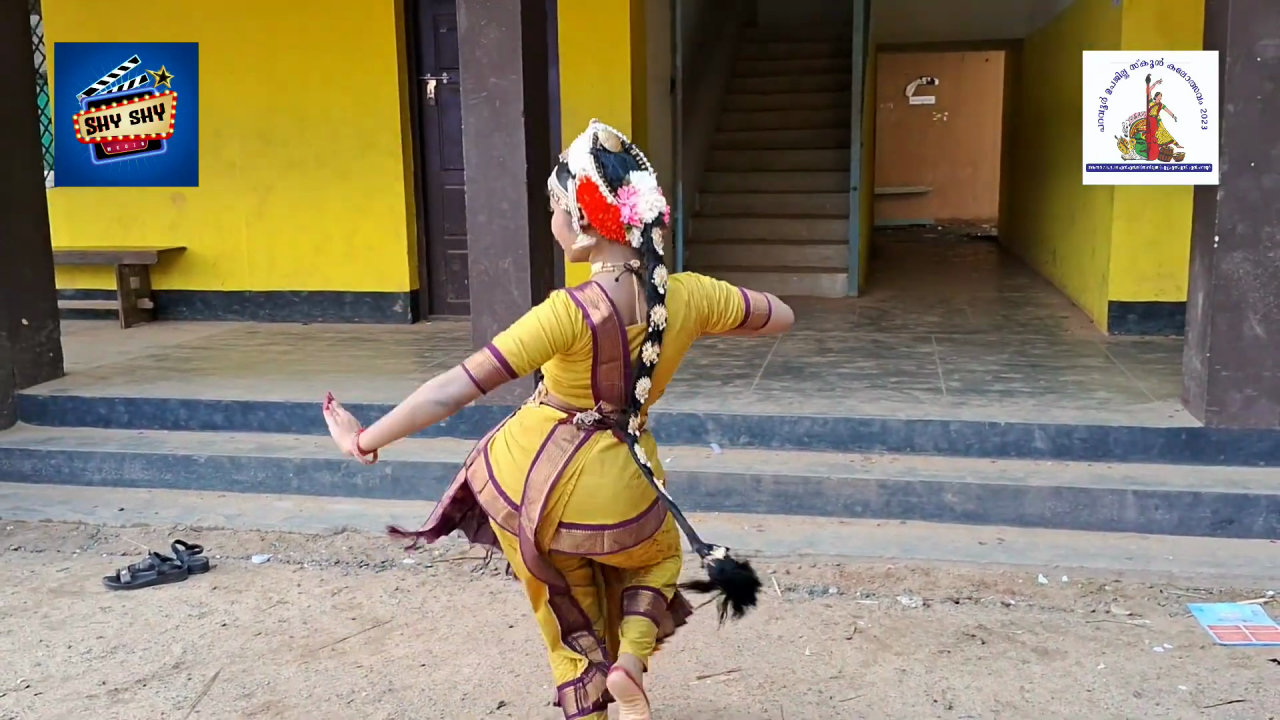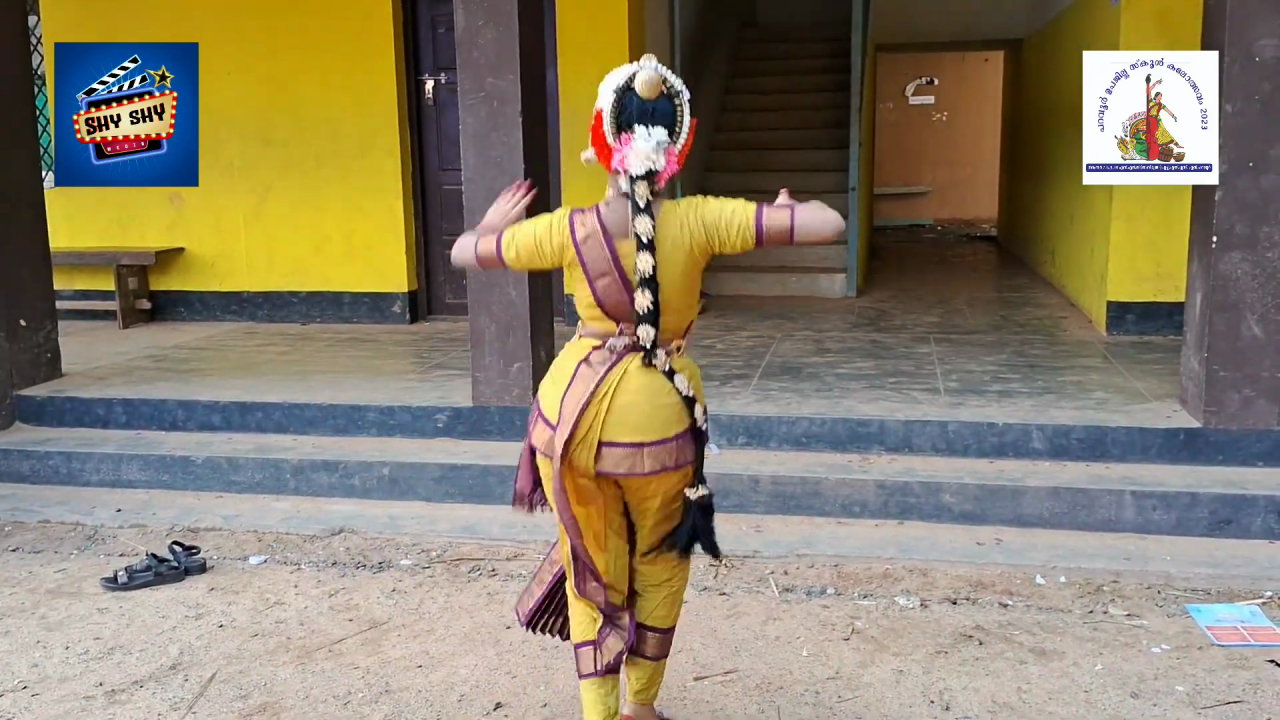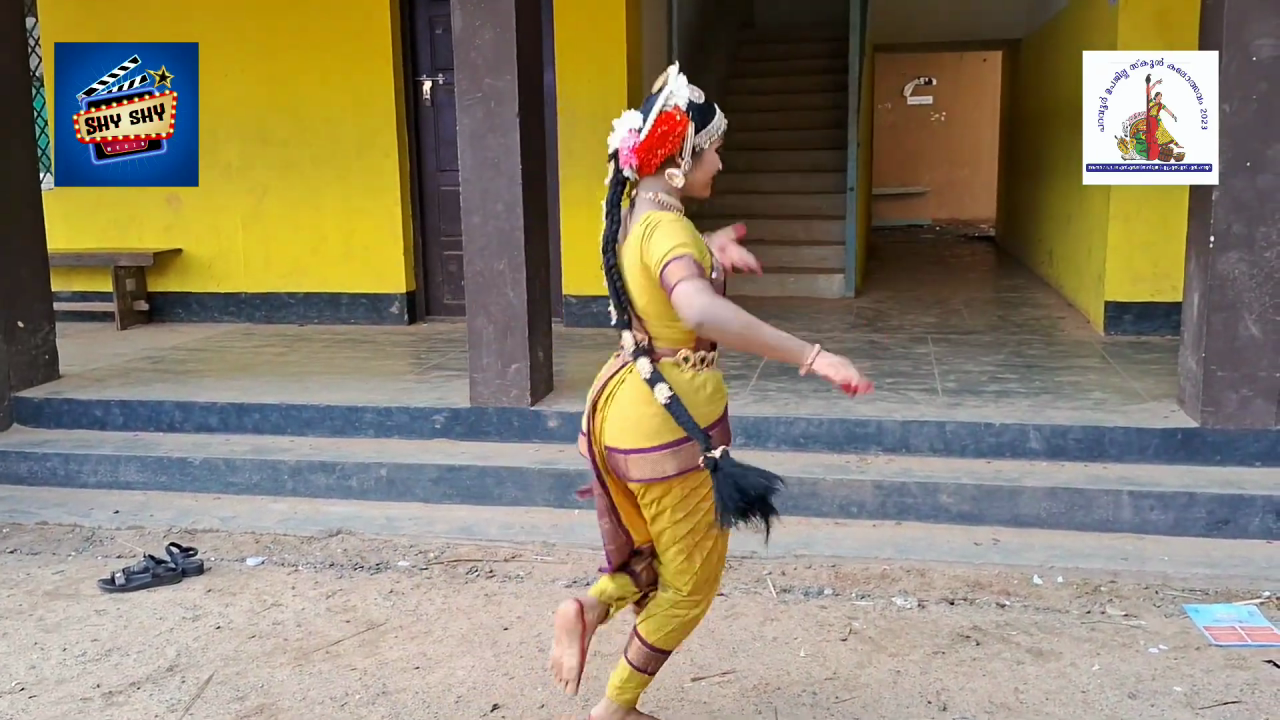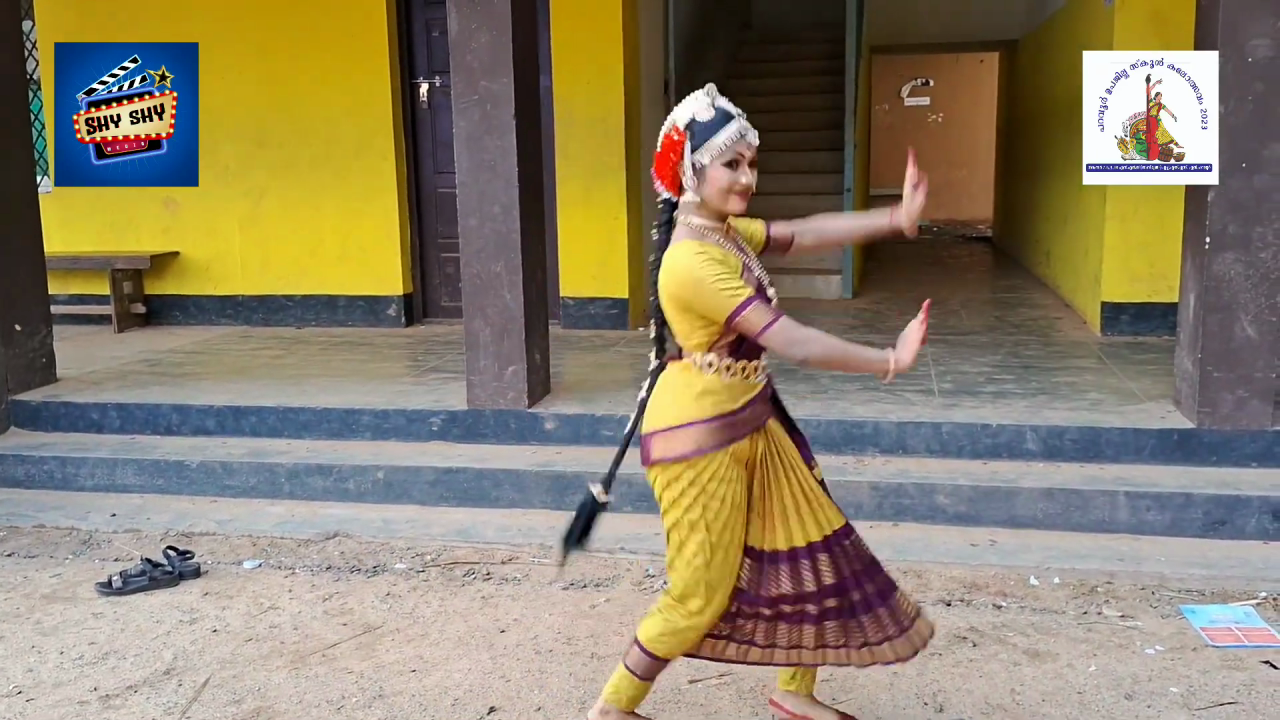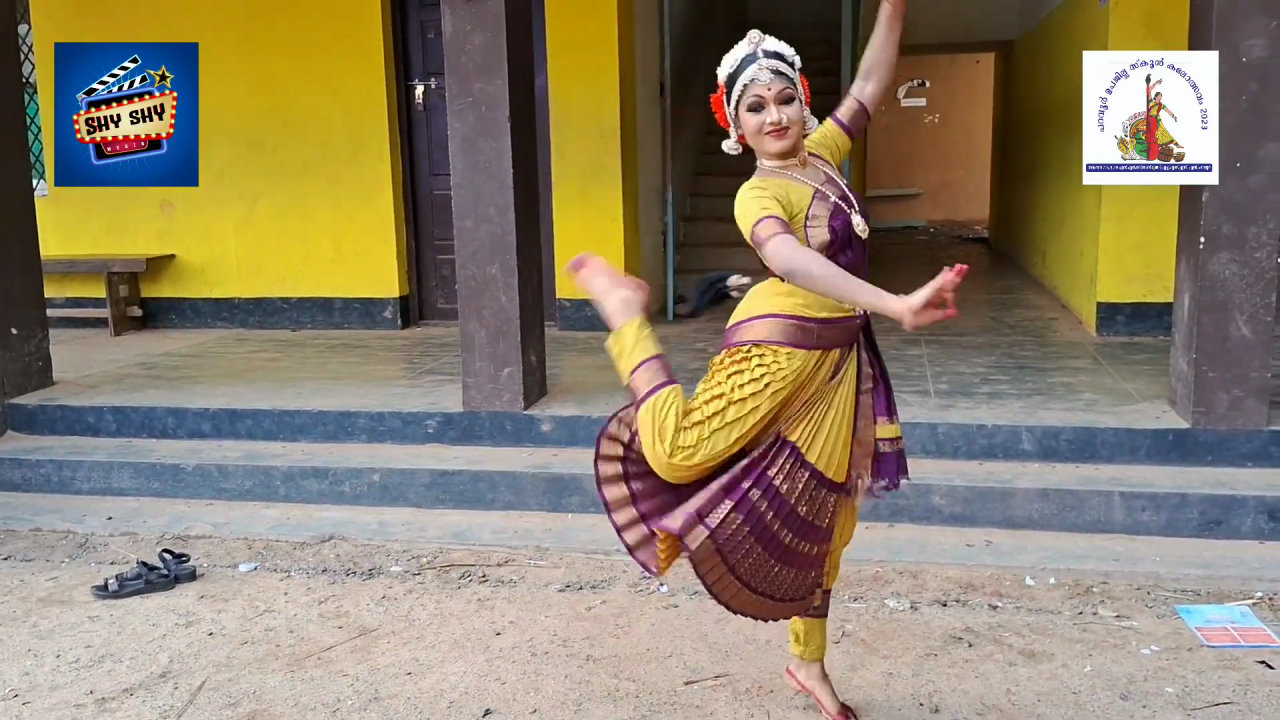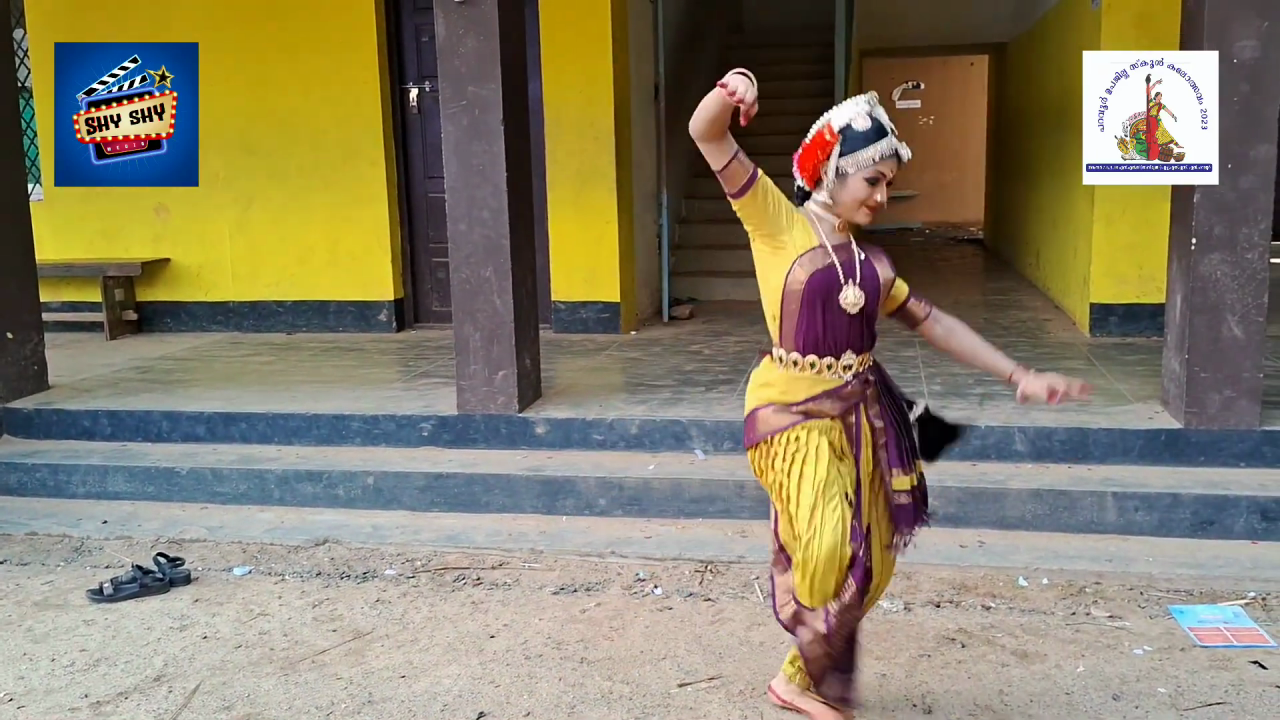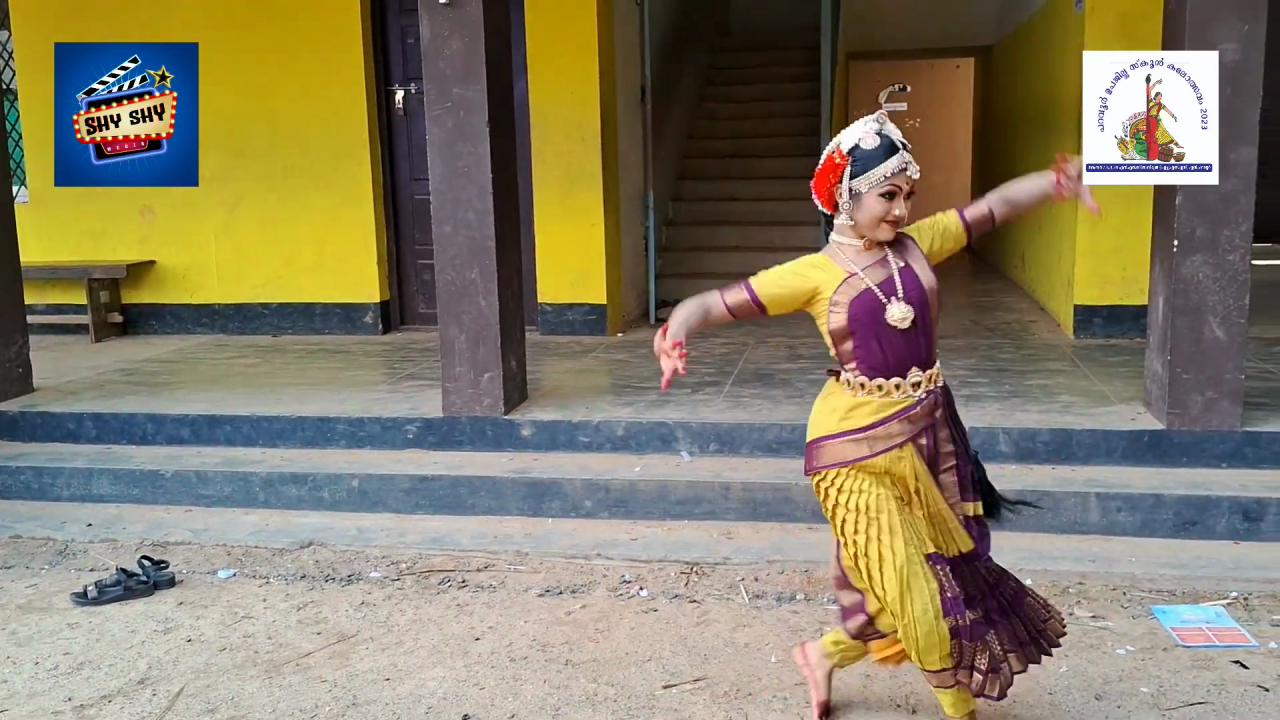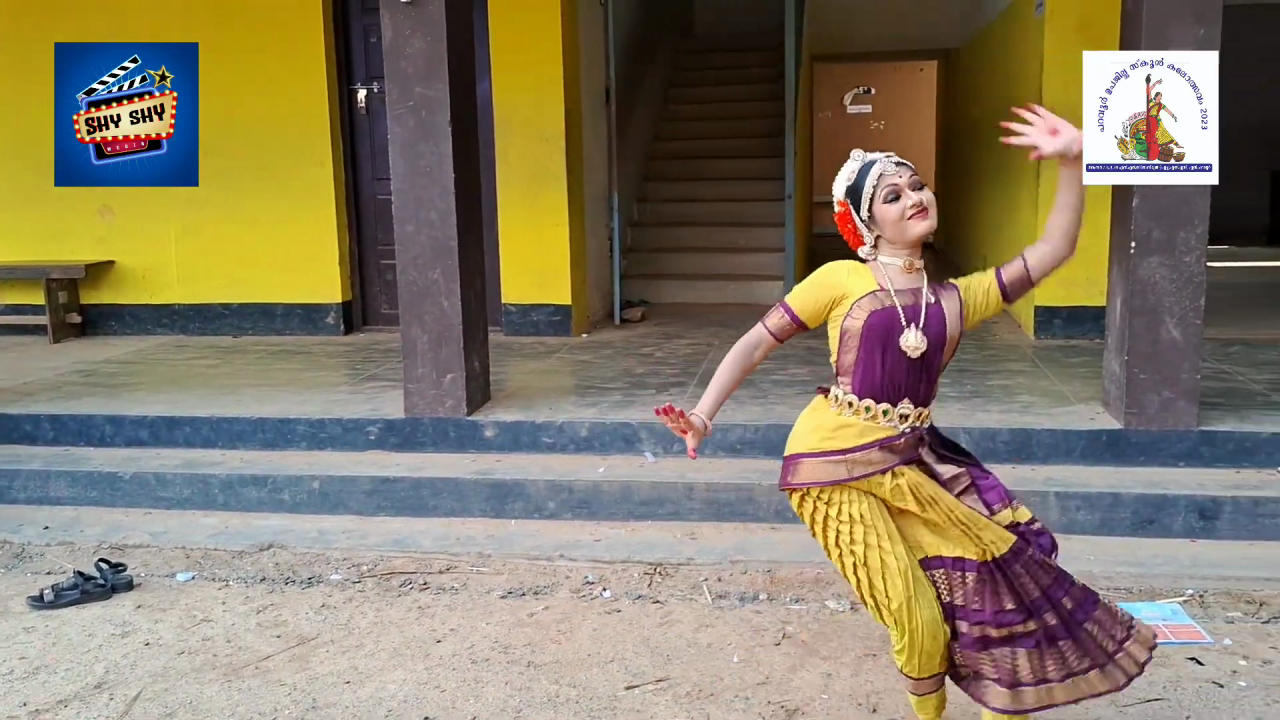
dt=0.3s
person 1, frame 1
left shoulder: (572, 313)
right shoulder: (688, 296)
left elbow: (461, 385)
right elbow: (780, 316)
left wrist: (365, 442)
left hip: (523, 476)
right hip: (612, 489)
left knee: (569, 613)
right knee: (662, 550)
right ankle: (629, 663)
person 1, frame 2
left shoulder: (568, 231)
right shoulder: (688, 224)
left elbow: (466, 252)
right elbow: (828, 223)
left wrist: (503, 216)
right wrist: (790, 220)
left hip: (572, 406)
right hip: (653, 411)
left knee: (593, 568)
right knee: (665, 547)
person 1, frame 3
left shoulder: (628, 222)
right shoulder: (669, 234)
right elbow: (701, 311)
left wrist: (711, 255)
right wrist: (808, 356)
left hip: (621, 409)
right hip: (667, 423)
left knee: (662, 551)
right knee: (691, 581)
left ankle: (590, 609)
person 1, frame 4
left shoulder: (725, 234)
right shoulder: (696, 268)
left elbow: (803, 236)
right elbow: (791, 341)
left wrist: (894, 220)
right wrist: (891, 359)
left hip: (748, 421)
right hip: (701, 436)
left knee: (814, 544)
right knee: (701, 596)
person 1, frame 5
left shoulder: (819, 156)
right shoulder: (758, 195)
left elbow: (870, 86)
right elbow: (786, 257)
right wrist: (895, 306)
left hip: (838, 355)
right hip: (781, 344)
left knee: (824, 512)
right knee: (680, 451)
left ankle: (808, 662)
right ankle: (619, 297)
person 1, frame 6
left shoulder: (870, 261)
right shoulder: (779, 223)
left elbow: (935, 323)
right elbow: (708, 136)
left wrist: (1021, 377)
right wrist: (728, 91)
left hip: (861, 412)
right hip: (794, 414)
left knee: (859, 562)
right knee: (825, 547)
person 1, frame 7
left shoulder: (915, 249)
right shoulder: (813, 275)
left elbow: (994, 205)
right elbow: (710, 305)
left wrist: (1056, 181)
right wrist: (678, 333)
left hip: (926, 435)
right hip: (856, 444)
left knee: (949, 574)
right knee: (913, 597)
left ankle: (824, 652)
person 1, frame 8
left shoulder: (957, 299)
right shoulder: (841, 282)
left elbow: (1049, 254)
right elbow: (756, 341)
left wrist: (1067, 162)
right wrist: (705, 413)
left hip: (908, 460)
right hip: (833, 469)
left knee: (1006, 565)
right knee: (912, 614)
